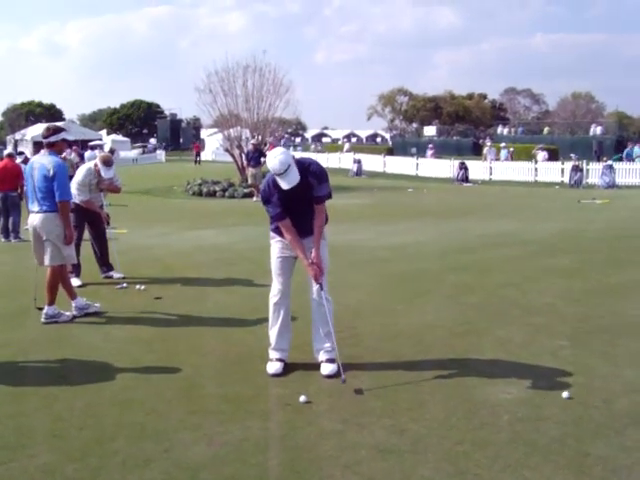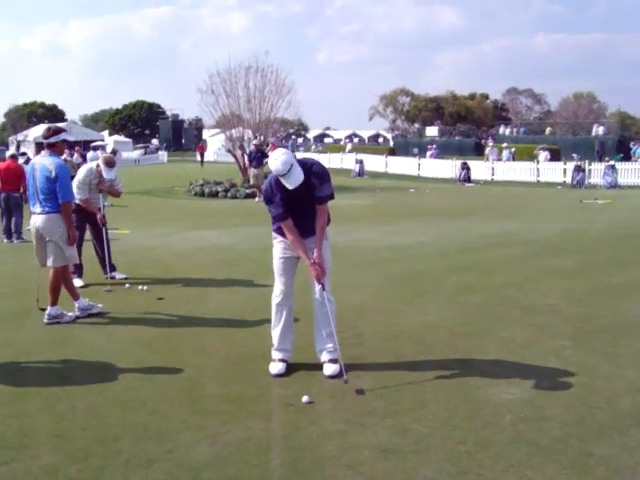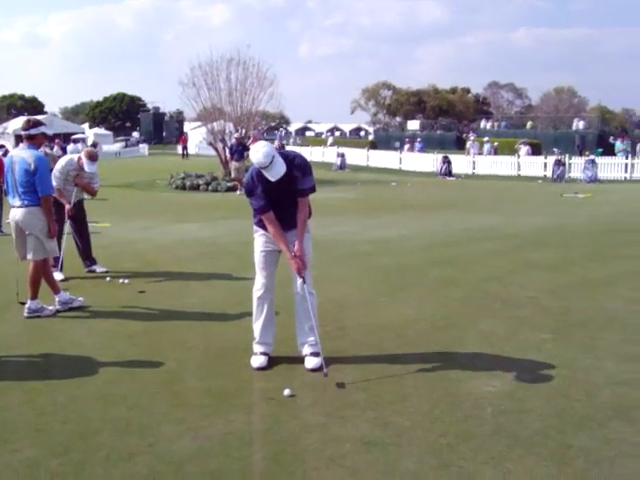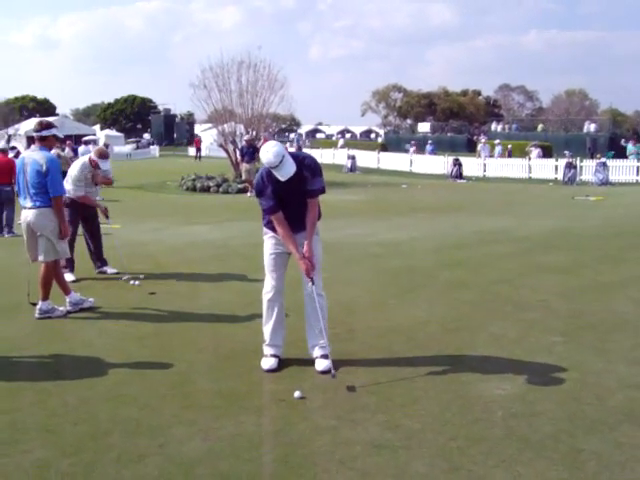
dt=0.4s
person 1, frame 1
left shoulder: (315, 171)
right shoulder: (269, 188)
left elbow: (320, 212)
right elbow: (287, 229)
left wrist: (316, 250)
right wrist: (306, 262)
left hip: (313, 236)
right hip: (282, 239)
left knee: (320, 293)
right knee: (279, 293)
left ankle: (326, 353)
right ankle: (277, 353)
person 1, frame 2
left shoulder: (317, 171)
right shoulder: (271, 189)
left elbow: (322, 211)
right elbow: (289, 229)
left wrist: (318, 250)
right wrist: (308, 262)
left hip: (316, 236)
right hip: (285, 239)
left knee: (322, 293)
right knee: (282, 294)
left ankle: (328, 353)
right ankle: (280, 354)
person 1, frame 3
left shoulder: (299, 164)
right shoulder: (252, 181)
left elbow: (303, 204)
right elbow: (270, 222)
left wrist: (299, 243)
right wrist: (289, 256)
left hip: (297, 229)
right hip: (266, 233)
left knee: (304, 286)
right knee: (263, 287)
left ankle: (310, 346)
right ankle: (262, 347)
person 1, frame 4
left shoulder: (309, 165)
right shoulder: (263, 181)
left elbow: (313, 206)
right elbow: (279, 222)
left wrist: (308, 243)
right wrist: (298, 257)
left hip: (306, 232)
right hip: (276, 235)
left knee: (314, 290)
right knee: (272, 290)
left ankle: (320, 349)
right ankle: (272, 349)
person 2, frame 1
left shoulder: (32, 163)
right shoulder: (57, 164)
left elbow: (29, 194)
right elbow: (62, 201)
right wrist: (68, 228)
left hip: (34, 217)
right hip: (51, 218)
left knee: (59, 263)
right knee: (55, 265)
left ankle: (77, 303)
right ankle: (50, 311)
person 2, frame 2
left shoulder: (32, 164)
right shoulder: (59, 165)
left elbow: (30, 195)
right elbow: (65, 202)
right wrist: (71, 228)
left hip: (36, 218)
right hip: (54, 219)
left knee: (61, 264)
right knee: (58, 266)
left ankle: (81, 304)
right ankle: (52, 311)
person 2, frame 3
left shoulder: (10, 157)
right shoulder: (38, 158)
left elbow: (8, 189)
right elbow: (44, 195)
right wrist: (51, 221)
left hip: (15, 212)
right hip: (34, 212)
left knee: (42, 258)
right knee: (38, 259)
left ankle: (61, 298)
right ankle: (32, 305)
person 2, frame 4
left shoulder: (22, 158)
right shoulder: (49, 160)
left elbow: (20, 190)
right elbow: (56, 196)
right wrist: (63, 223)
left hip: (26, 214)
right hip: (45, 214)
left knee: (52, 259)
right knee: (49, 261)
left ankle: (72, 299)
right ankle: (44, 306)
person 3, frame 1
left shoulder: (109, 171)
right shoulder: (84, 173)
left elbow: (118, 189)
right elbow: (84, 200)
left wrist: (107, 186)
right wrist: (101, 212)
left hip: (96, 205)
right hip: (78, 206)
left knee: (100, 238)
right knee: (75, 240)
left ankle: (106, 269)
right ankle: (74, 275)
person 3, frame 2
left shoulder: (111, 173)
right shoulder: (85, 173)
left elbow: (118, 193)
right elbow: (82, 199)
left wrist: (107, 188)
right wrist: (96, 213)
left hip: (97, 207)
right hip: (79, 207)
left knee: (102, 238)
right knee: (77, 241)
left ankle: (109, 270)
right ankle: (77, 275)
person 3, frame 3
left shoulder: (92, 169)
right shoulder: (65, 163)
left elbow: (94, 192)
right elbow: (56, 187)
left wrist: (83, 183)
right wrist: (66, 204)
left hip: (76, 201)
right hip: (57, 200)
left knee: (83, 232)
right knee: (56, 234)
left ankle: (90, 263)
right ankle: (57, 269)
person 3, frame 4
left shoulder: (102, 164)
right shoulder: (79, 169)
left elbow: (110, 181)
right elbow: (79, 195)
left wrist: (101, 179)
right wrist: (99, 206)
left hip: (88, 201)
right hip: (72, 201)
left knee: (95, 233)
right knee: (70, 235)
left ankle: (101, 264)
right ankle: (68, 270)
